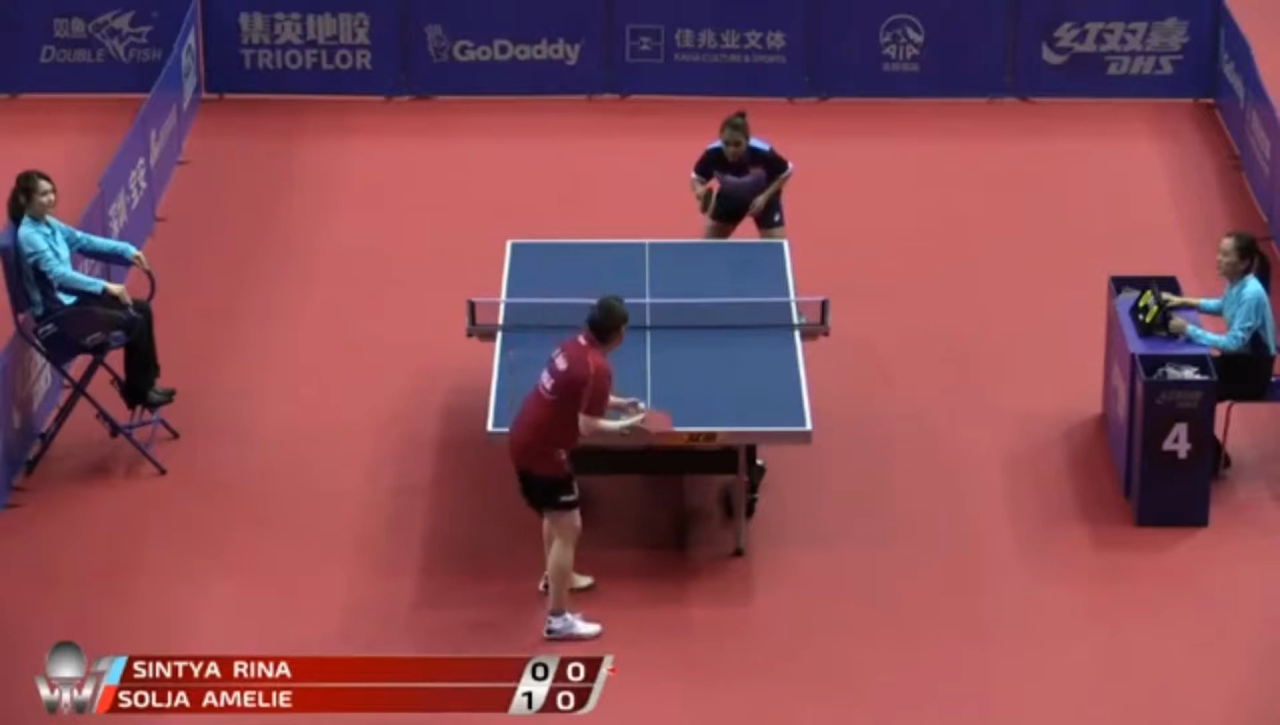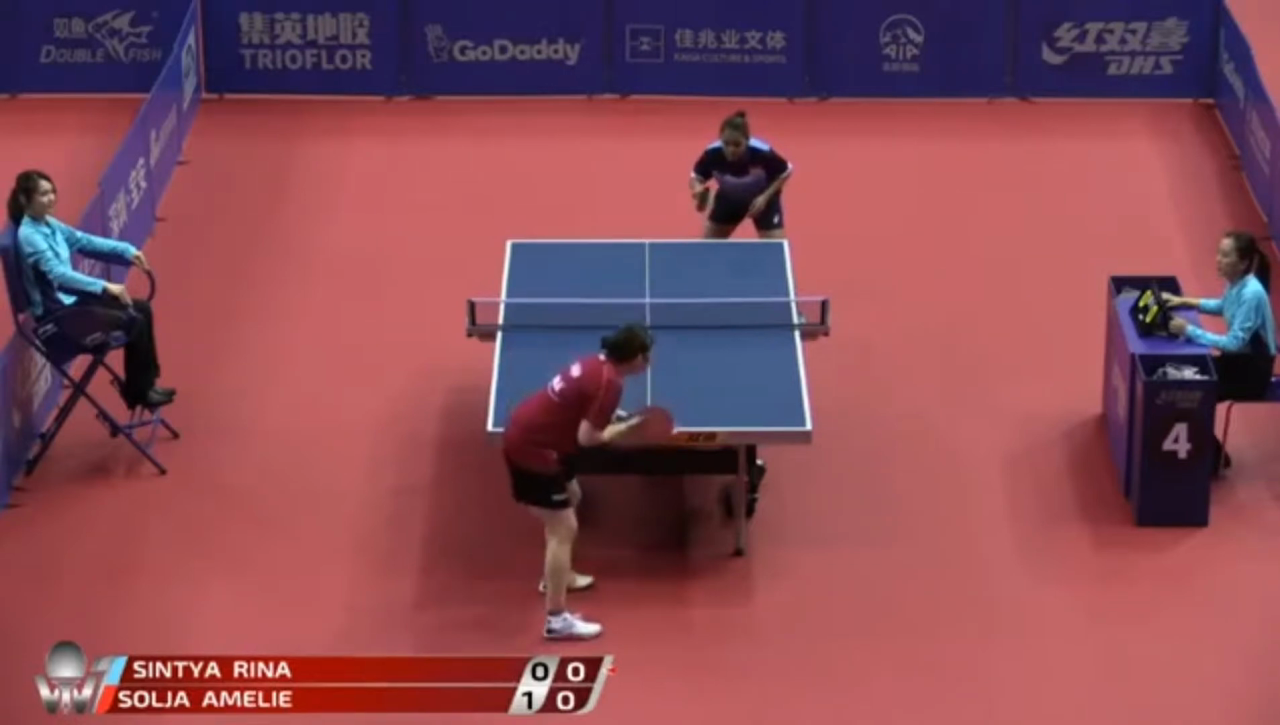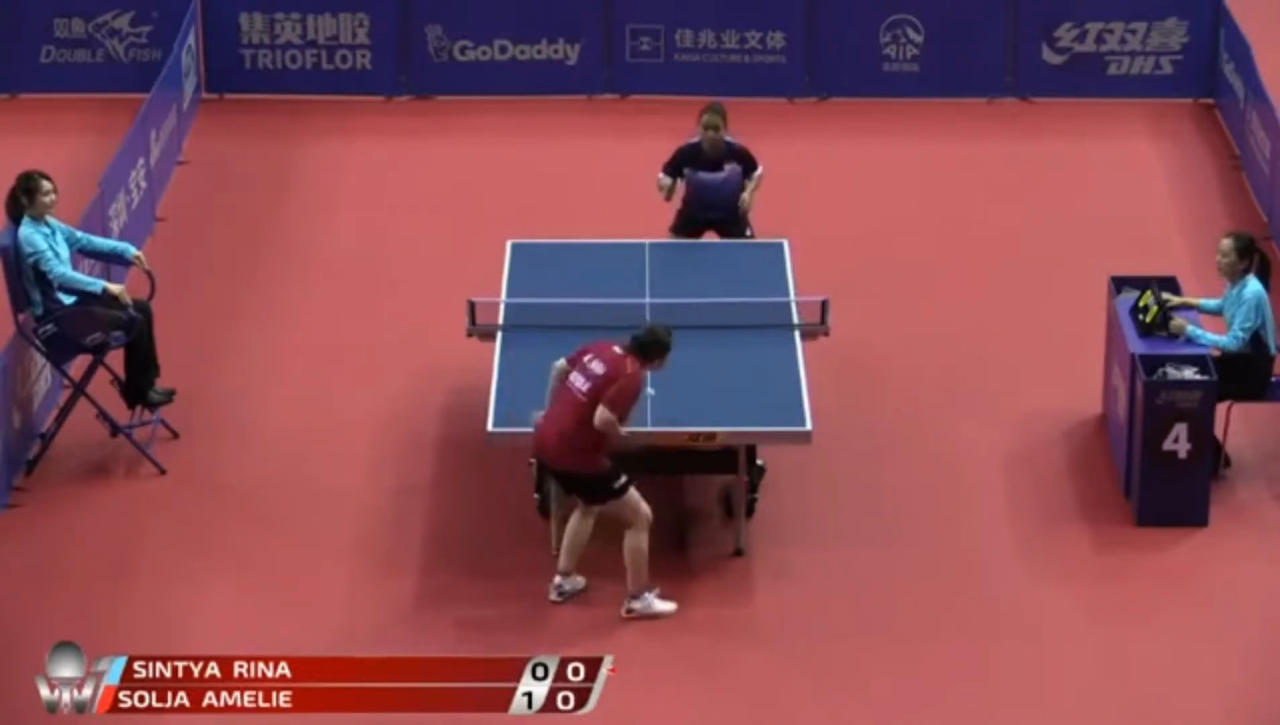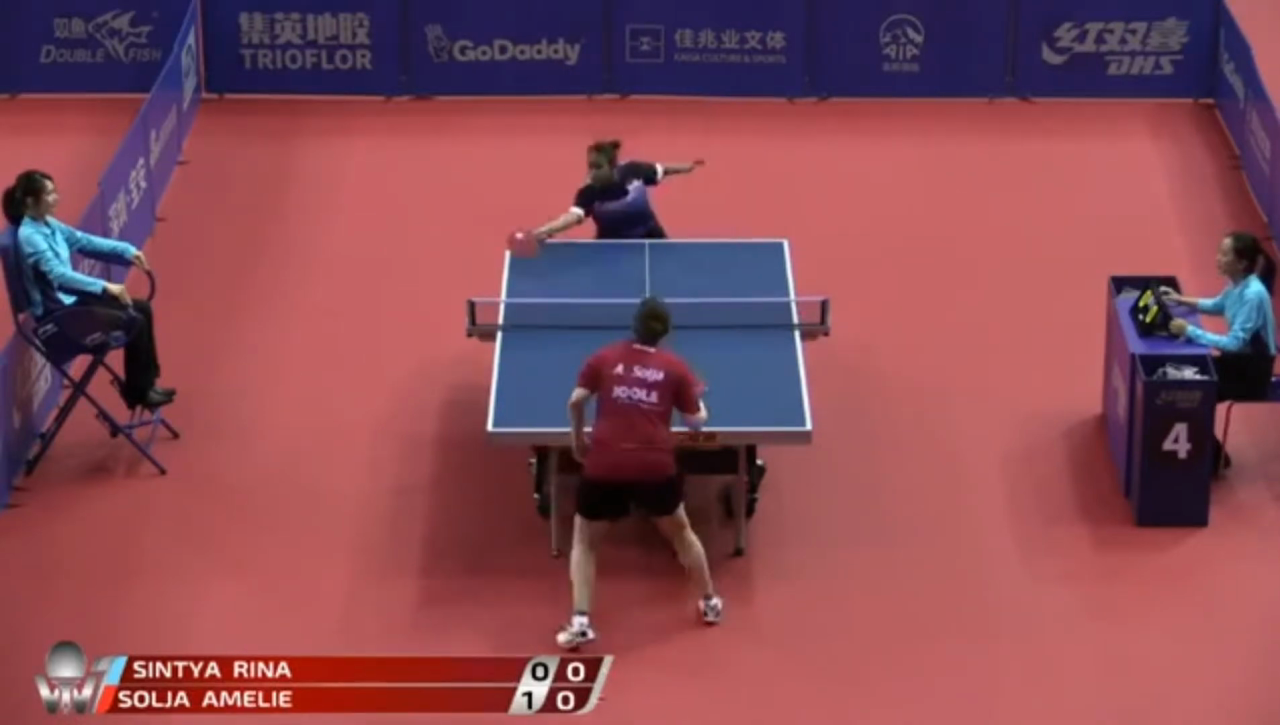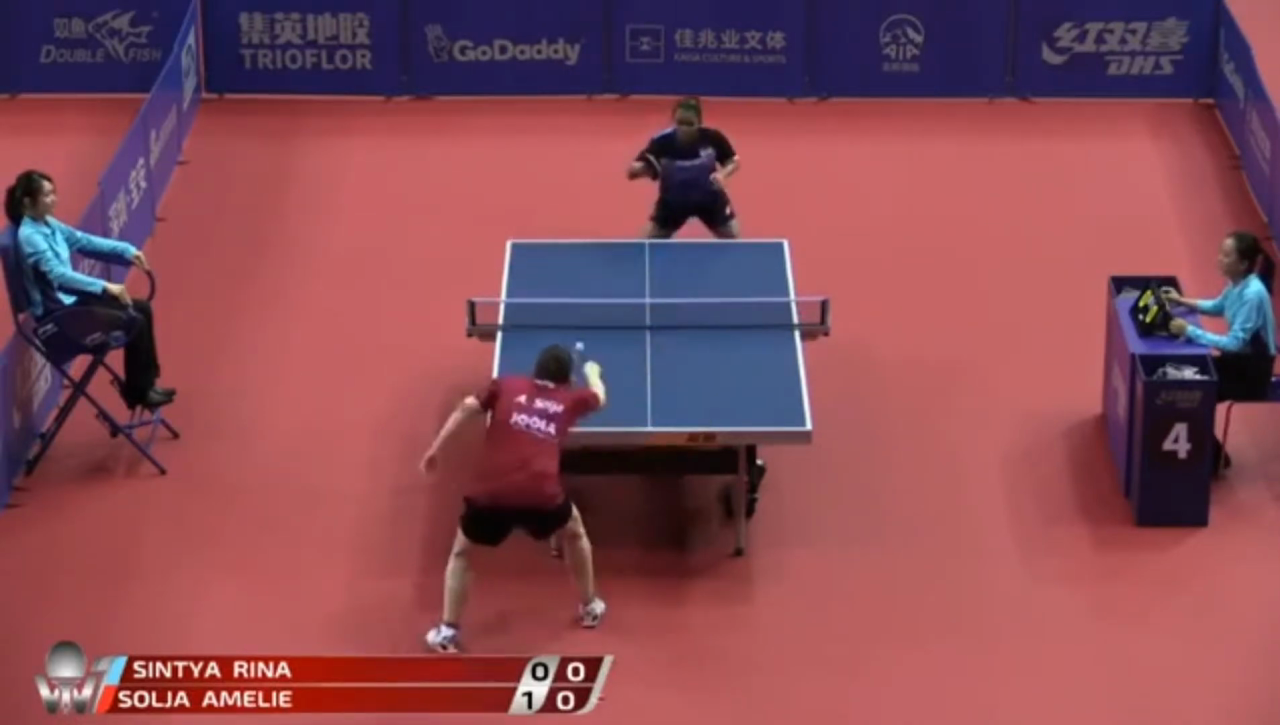
dt=0.7s
person 1, frame 1
left shoulder: (574, 345)
right shoulder: (598, 368)
right elbow: (588, 426)
left wrist: (617, 403)
right wrist: (629, 423)
left hip: (527, 438)
right hip: (543, 450)
left knee: (556, 514)
right knee: (568, 529)
left ankle: (555, 576)
right ankle: (558, 620)
person 1, frame 2
left shoulder: (599, 364)
right shoulder: (604, 386)
right elbow: (587, 437)
left wrist: (625, 418)
right wrist: (627, 427)
left hip: (528, 438)
right hip: (533, 451)
left knee: (572, 497)
right knee: (565, 528)
left ankle: (557, 576)
right ankle: (557, 619)
person 1, frame 3
left shoulder: (600, 350)
right shoulder: (631, 375)
left elbow: (558, 367)
right elbow: (602, 421)
left wrist: (551, 411)
right wrist: (618, 436)
left hip: (548, 443)
right hip: (576, 455)
left knee: (590, 506)
right knee: (640, 517)
left ankle: (563, 581)
right ankle: (638, 598)
person 1, frame 4
left shoulder: (603, 358)
right shoulder: (677, 369)
left elbow: (575, 401)
right elbow: (695, 421)
left wrist: (577, 437)
right wrist: (700, 405)
left hip: (603, 467)
right hip: (655, 468)
left knee: (583, 541)
right knee: (680, 533)
left ankle: (580, 622)
right ankle: (709, 603)
person 1, frame 5
left shoulder: (505, 386)
right shoulder: (571, 398)
left elbow: (468, 407)
right elbow: (599, 399)
left wrist: (435, 449)
right wrist: (593, 374)
left hip: (489, 493)
right hip: (542, 496)
left knee: (460, 553)
right knee: (575, 532)
left ankle: (447, 631)
right ankle: (589, 607)
person 2, frame 1
left shoulder: (48, 223)
right shoulder: (28, 236)
left elbow: (85, 240)
right elbow: (58, 273)
left wrist: (126, 250)
right wrist: (104, 286)
left hip: (71, 296)
right hip: (56, 310)
left knee: (142, 310)
right knee: (134, 323)
left ankle: (146, 382)
right ankle: (138, 392)
person 2, frame 2
left shoulder: (48, 223)
right shoulder: (28, 236)
left elbow: (84, 241)
right elbow: (58, 274)
left wrist: (126, 250)
right wrist: (104, 286)
left hip: (71, 296)
right hip: (56, 310)
left knee: (142, 309)
right knee: (134, 323)
left ankle: (146, 382)
right ankle: (138, 392)
person 2, frame 3
left shoulder: (48, 223)
right shoulder: (28, 236)
left elbow: (85, 241)
right elbow: (58, 274)
left wrist: (126, 250)
right wrist: (105, 286)
left hip: (72, 296)
right hip: (56, 310)
left knee: (142, 310)
right knee: (134, 322)
left ankle: (145, 382)
right ankle: (139, 392)
person 2, frame 4
left shoulder: (48, 223)
right shoulder: (29, 236)
left elbow: (84, 240)
right elbow: (58, 274)
left wrist: (126, 250)
right wrist: (105, 287)
left hip: (72, 296)
right hip: (57, 310)
left knee: (142, 309)
right knee: (134, 323)
left ankle: (146, 382)
right ankle: (138, 392)
person 2, frame 5
left shoulder: (47, 223)
right shoulder: (29, 236)
left elbow: (84, 240)
right elbow: (58, 275)
left wrist: (126, 250)
right wrist: (104, 286)
left hip: (72, 296)
right hip: (57, 310)
left knee: (142, 309)
right knee: (134, 322)
left ankle: (146, 382)
right ankle: (138, 392)
person 3, frame 1
left shoulder: (1251, 294)
right shoulder: (1237, 283)
left elbow: (1233, 343)
right elbow: (1222, 306)
left wrist: (1189, 330)
right wrist: (1184, 301)
left hip: (1254, 369)
right hip: (1239, 358)
left ankle: (1215, 456)
person 3, frame 2
left shoulder: (1251, 294)
right shoulder: (1237, 283)
left elbow: (1233, 343)
right elbow: (1222, 306)
left wrist: (1189, 330)
right wrist: (1184, 301)
left hip: (1255, 369)
right hip: (1240, 358)
left ankle: (1215, 456)
person 3, frame 3
left shoulder: (1251, 294)
right shoulder: (1237, 284)
left elbow: (1233, 343)
right elbow: (1222, 306)
left wrist: (1189, 330)
right wrist: (1184, 301)
left hip: (1254, 369)
right hip: (1240, 358)
left ankle: (1214, 456)
person 3, frame 4
left shoulder: (1253, 294)
right shoulder: (1237, 284)
left elbow: (1234, 343)
right elbow: (1217, 306)
left wrist: (1189, 331)
right wrist: (1182, 300)
left hip: (1254, 370)
right hip: (1240, 358)
left ankle: (1214, 456)
person 3, frame 5
left shoulder: (1253, 294)
right shoulder: (1237, 284)
left elbow: (1234, 343)
right elbow: (1217, 307)
left wrist: (1189, 331)
right wrist: (1182, 301)
left hip: (1254, 370)
right hip: (1240, 358)
left ankle: (1215, 456)
